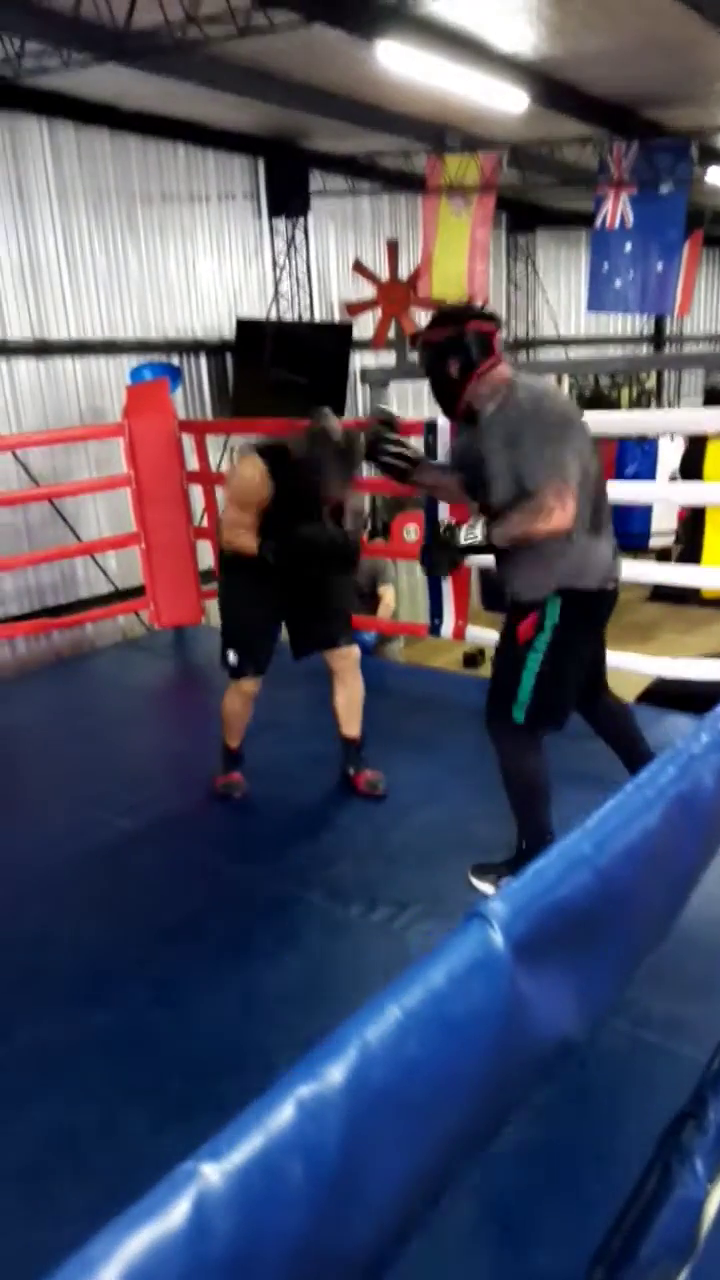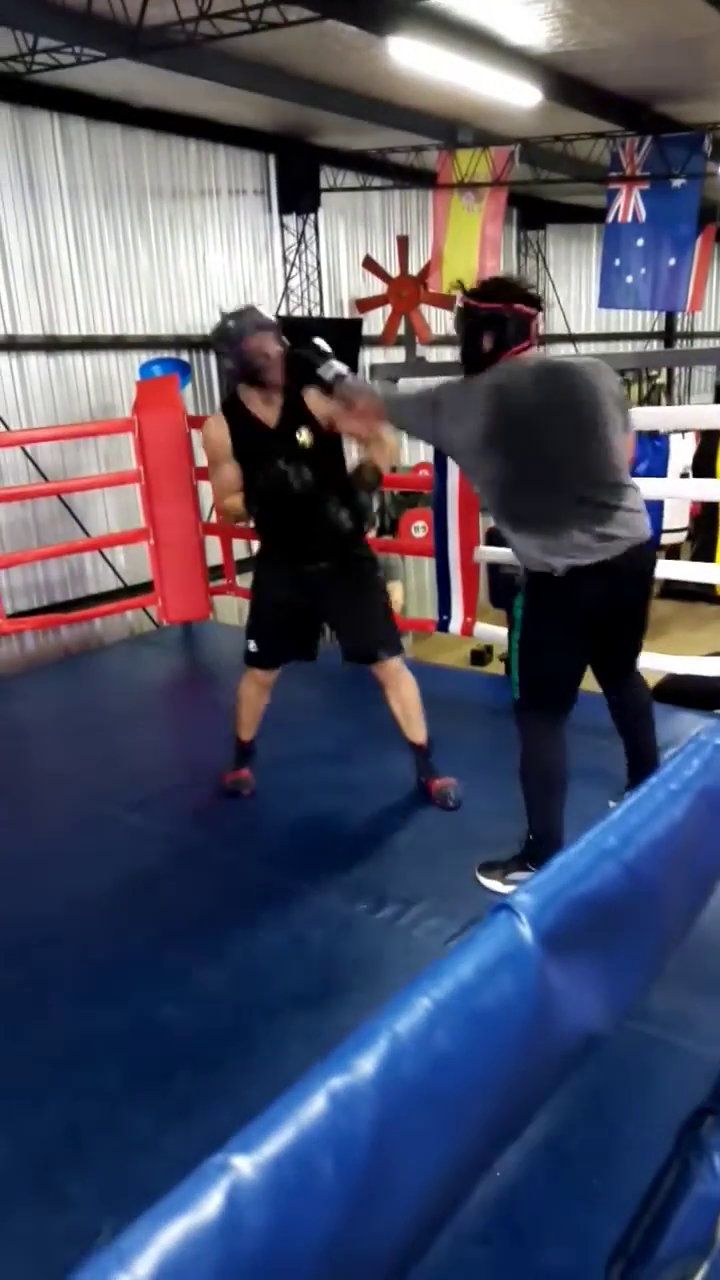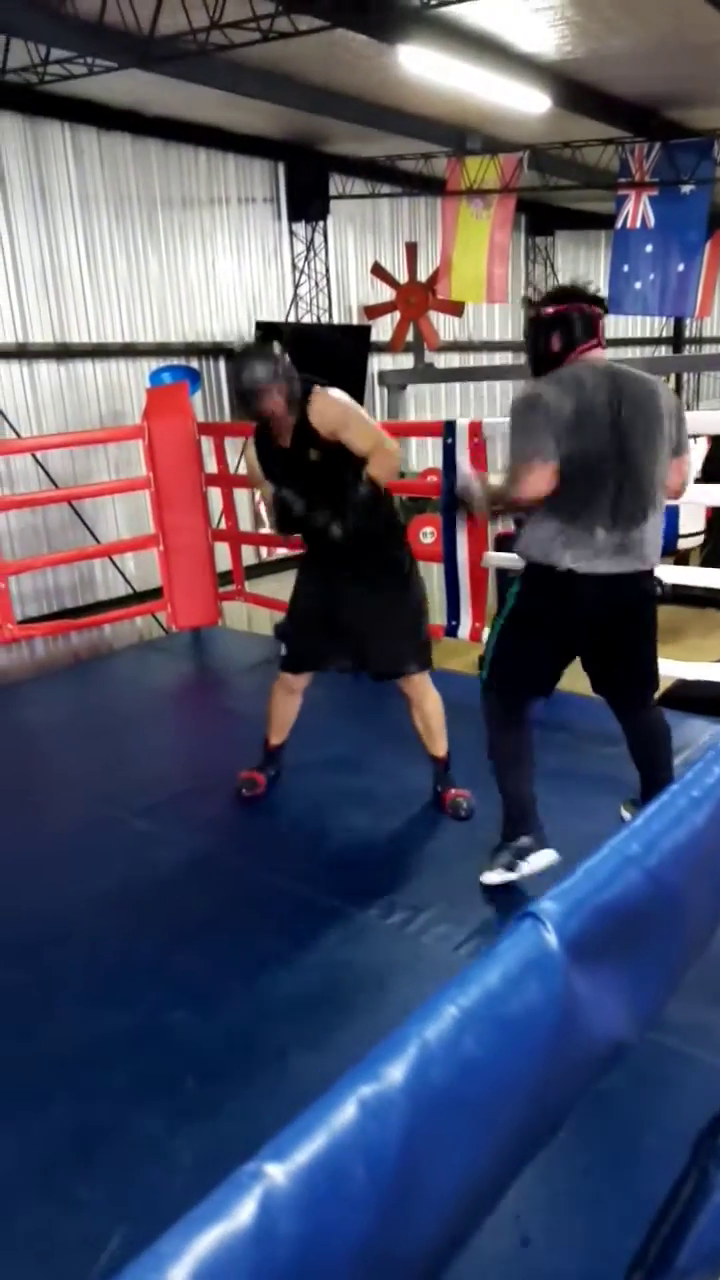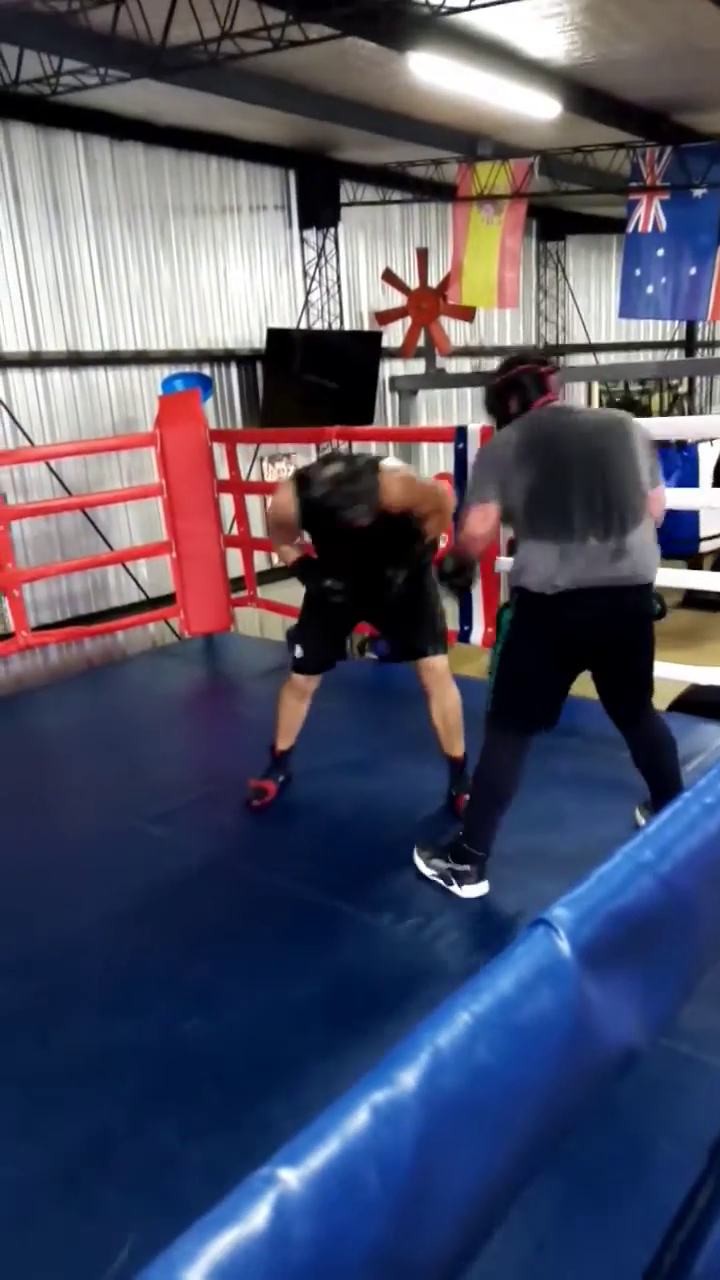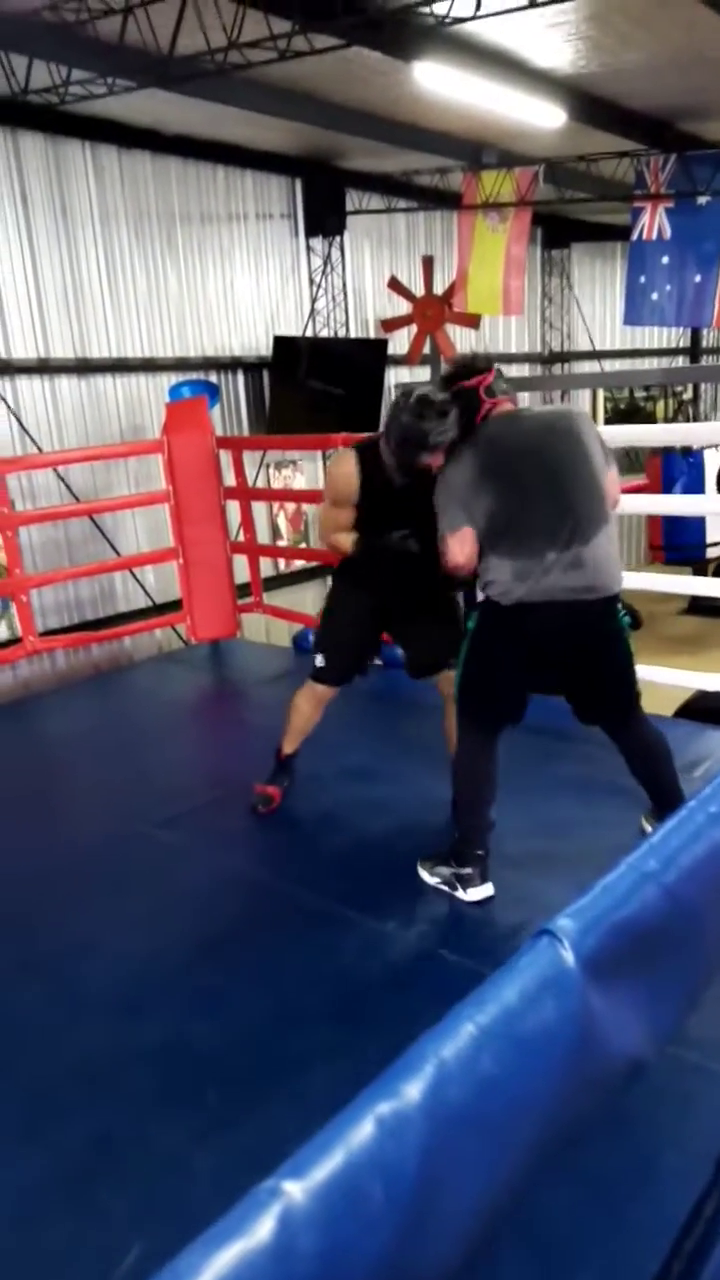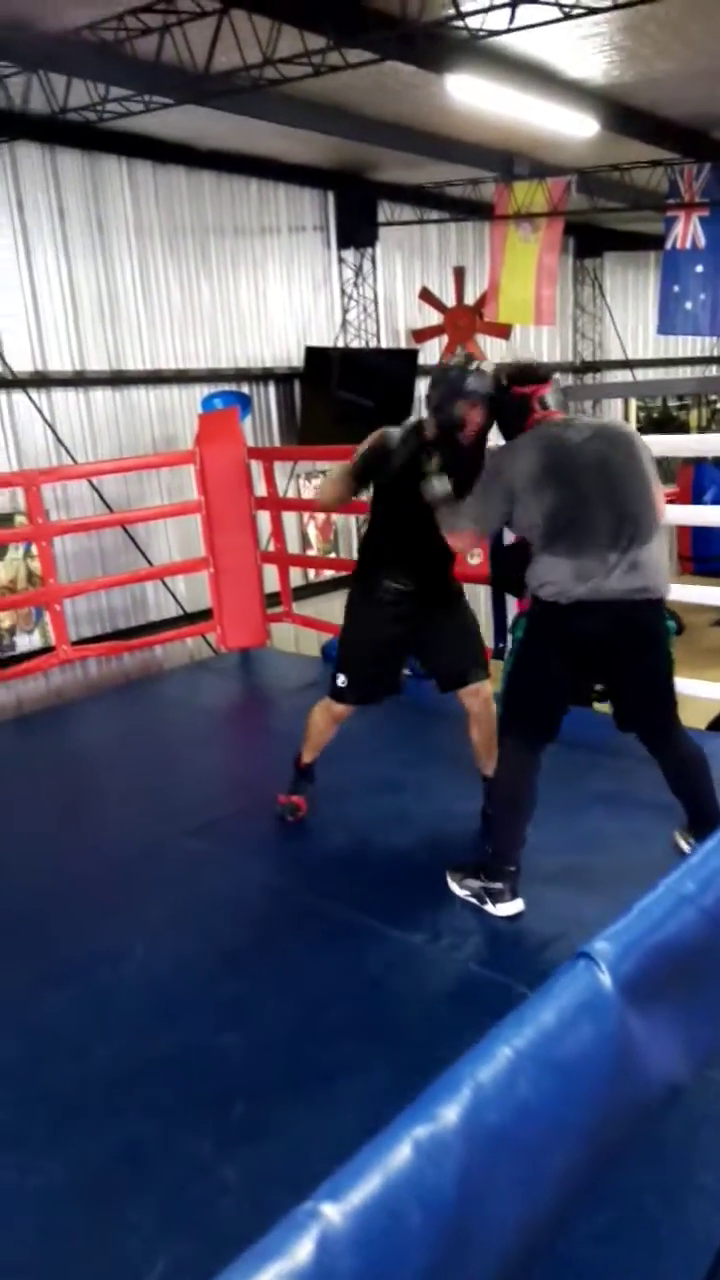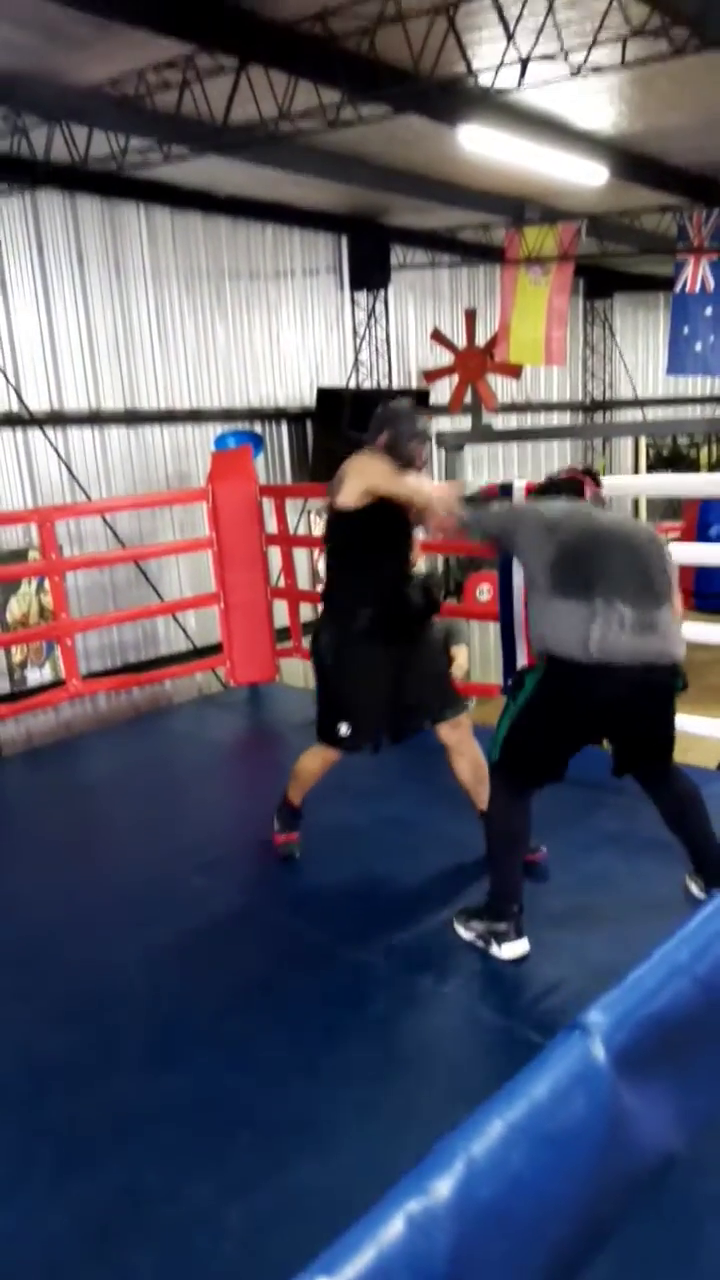
dt=0.3s
person 1, frame 1
left shoulder: (530, 410)
right shoulder: (484, 419)
left elbow: (554, 513)
right elbow: (456, 482)
left wrist: (474, 534)
right wrist: (401, 460)
left hip: (560, 594)
right hip: (581, 581)
left knee: (512, 722)
right knee: (588, 692)
left ankle: (534, 862)
person 1, frame 2
left shoulder: (466, 400)
right shoulder: (594, 377)
left elbow: (361, 413)
right elbow: (624, 454)
left hip: (558, 579)
right hip: (631, 554)
left knee: (541, 713)
right knee: (622, 677)
left ankle: (543, 858)
person 1, frame 3
left shoulder: (541, 398)
right shoulder: (658, 393)
left elbow: (532, 489)
right elbow: (673, 484)
left wrist: (485, 496)
left hip: (556, 580)
right hip: (632, 579)
left knee: (505, 698)
right knee: (635, 700)
left ankle: (524, 834)
person 1, frame 4
left shoulder: (506, 444)
right shoulder: (624, 426)
left elbow: (476, 532)
right elbow: (655, 509)
left hip: (550, 602)
right hip: (629, 594)
left knee: (509, 729)
right knee: (637, 713)
left ankle: (468, 859)
person 1, frame 5
left shoulder: (460, 465)
right shoulder: (574, 422)
left elbow: (459, 557)
right elbow: (611, 497)
left hip: (514, 612)
right hip: (595, 601)
left knee: (478, 730)
right knee: (625, 719)
left ankle: (468, 864)
right ankle: (677, 821)
person 1, frame 6
left shoulder: (510, 459)
right shoulder: (623, 436)
right elbow: (657, 512)
left hip: (564, 613)
right hip: (642, 607)
left knee: (519, 740)
right knee: (663, 730)
left ankle: (499, 877)
person 1, frame 7
left shoulder: (531, 516)
right shoulder: (644, 534)
right elbow: (674, 609)
left hip: (576, 669)
right hip: (658, 670)
left knee: (510, 781)
right knee: (660, 772)
left ankle: (503, 921)
person 2, frame 1
left shoulder: (341, 459)
right shoulder: (256, 472)
left elbow: (342, 518)
right elbow: (233, 536)
left wrist: (345, 543)
right wrist: (283, 552)
left hip: (313, 568)
right hip: (252, 570)
left knee: (347, 657)
right knee: (246, 681)
left ankle: (354, 760)
right ankle: (231, 763)
person 2, frame 2
left shoulder: (315, 395)
right shoulder: (222, 428)
left elbow: (382, 444)
right elbow: (228, 506)
left wrist: (354, 492)
right wrist: (267, 492)
left hip: (345, 555)
right hip: (282, 565)
left knee: (388, 664)
right knee: (260, 672)
left ankle: (426, 766)
right ankle: (243, 758)
person 2, frame 3
left shoulder: (324, 406)
right shoulder: (263, 449)
left elbow: (384, 454)
left wrist: (352, 507)
right wrist: (285, 513)
left hip: (383, 565)
right hip: (323, 569)
left knee: (413, 679)
right knee: (293, 674)
left ankle: (444, 779)
right ankle: (269, 762)
person 2, frame 4
left shoulder: (391, 481)
right shoulder: (289, 500)
left elbow: (442, 503)
right elbow: (281, 540)
left wrist: (415, 559)
right wrist: (311, 574)
left hip: (400, 575)
right hip: (334, 585)
left knee: (435, 669)
right knee: (301, 679)
left ankle: (459, 782)
right ankle: (277, 768)
person 2, frame 5
left shoulder: (451, 461)
right shoulder: (351, 467)
right elbow: (332, 534)
right wrist: (382, 548)
left hip: (423, 582)
right hip: (359, 584)
left knee: (457, 681)
right knee: (322, 687)
right ankle: (281, 770)
person 2, frame 6
left shoulder: (478, 455)
right shoulder: (397, 444)
right elbow: (329, 499)
right wrist: (364, 466)
left hip: (438, 592)
right hip: (379, 594)
left knee: (479, 696)
right knee: (342, 703)
right ankle: (301, 777)
person 2, frame 7
left shoulder: (396, 494)
right shoulder: (364, 470)
right elbow: (429, 499)
left wrist: (418, 587)
left hip: (401, 629)
right hip: (352, 636)
left knee: (456, 729)
right knee: (334, 746)
right ankle: (287, 816)
